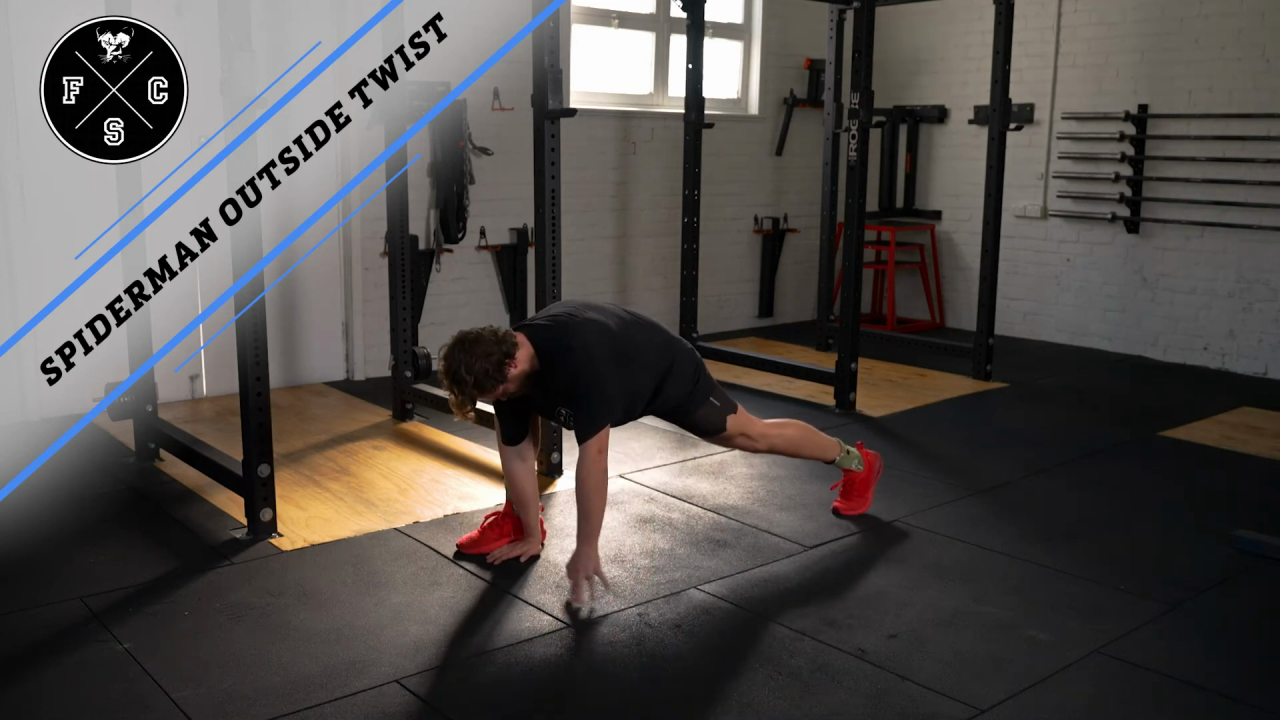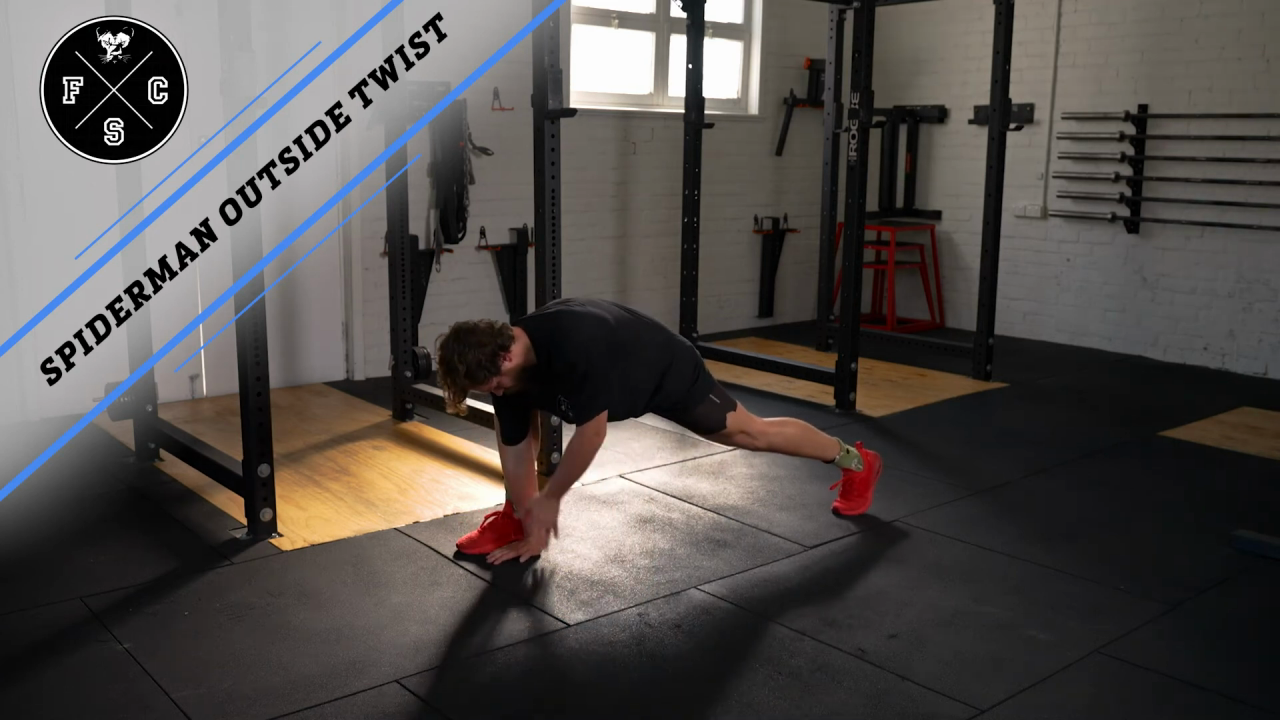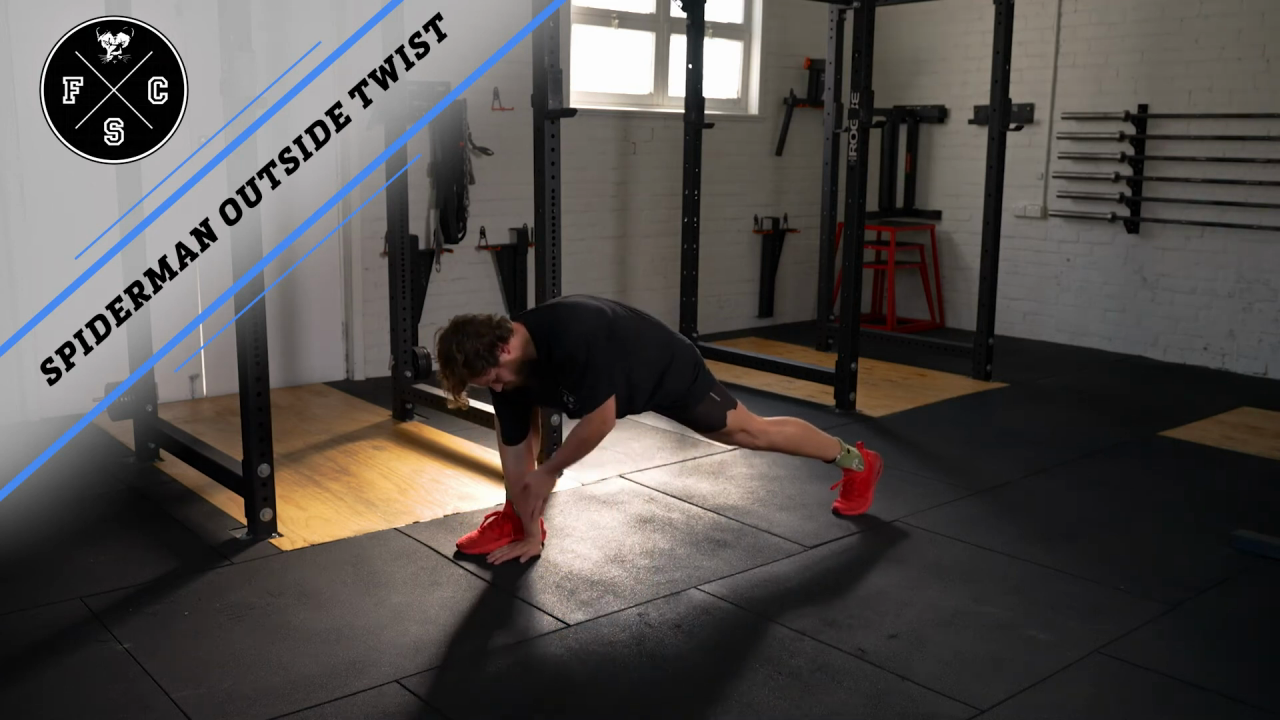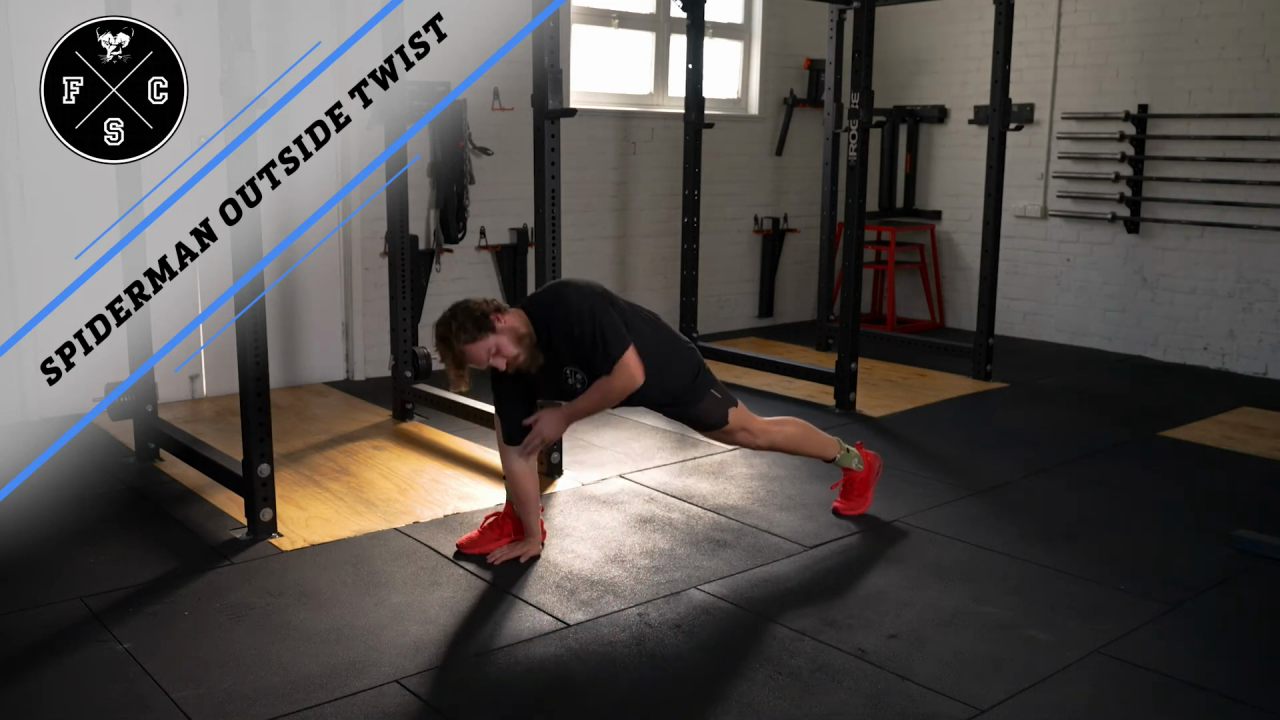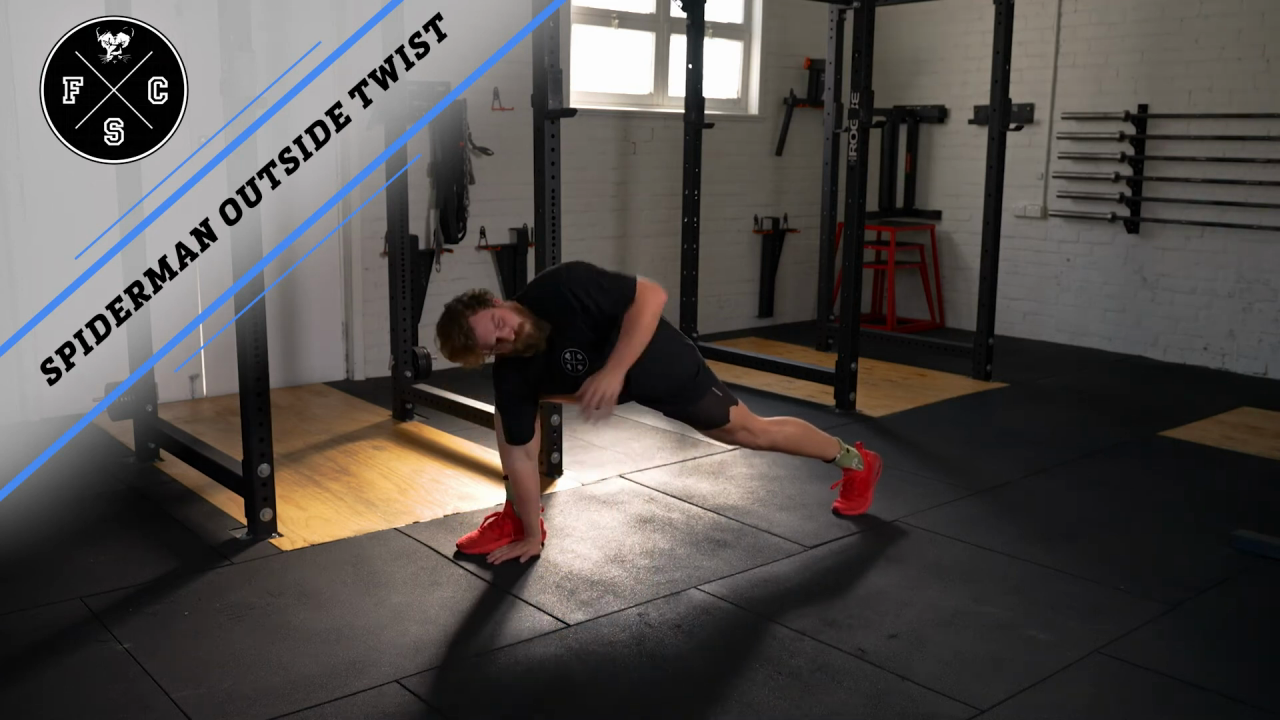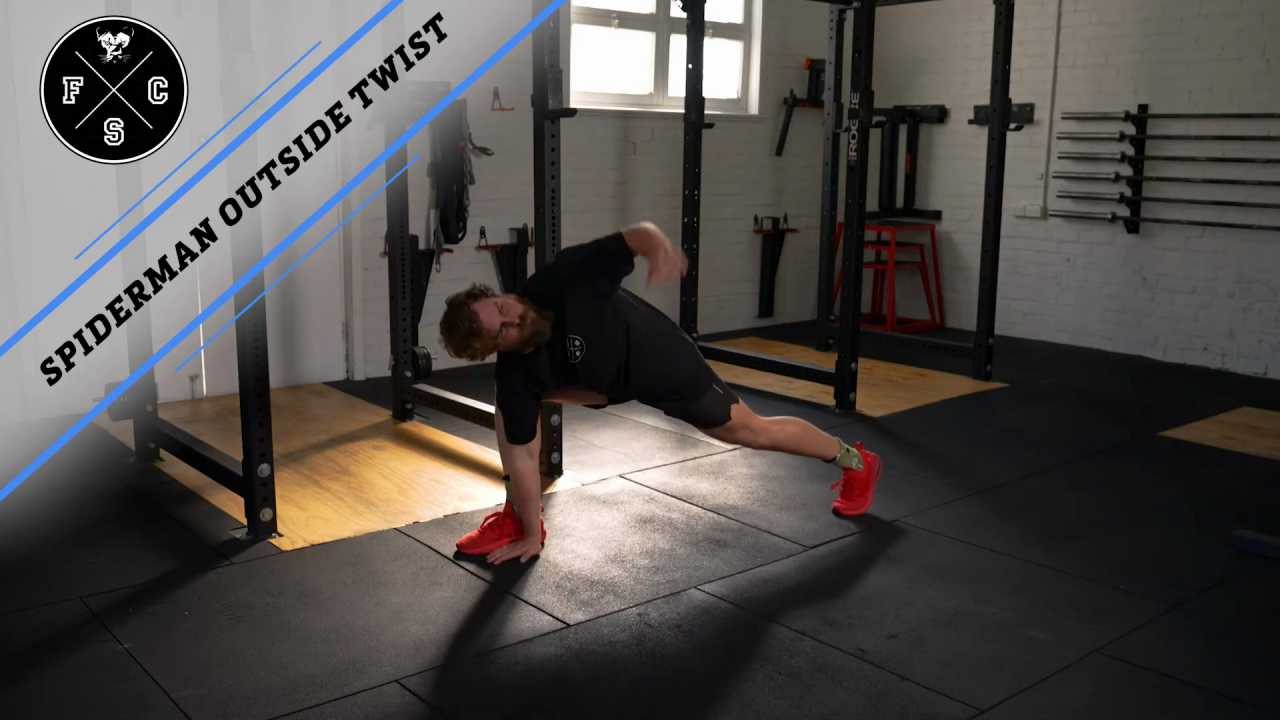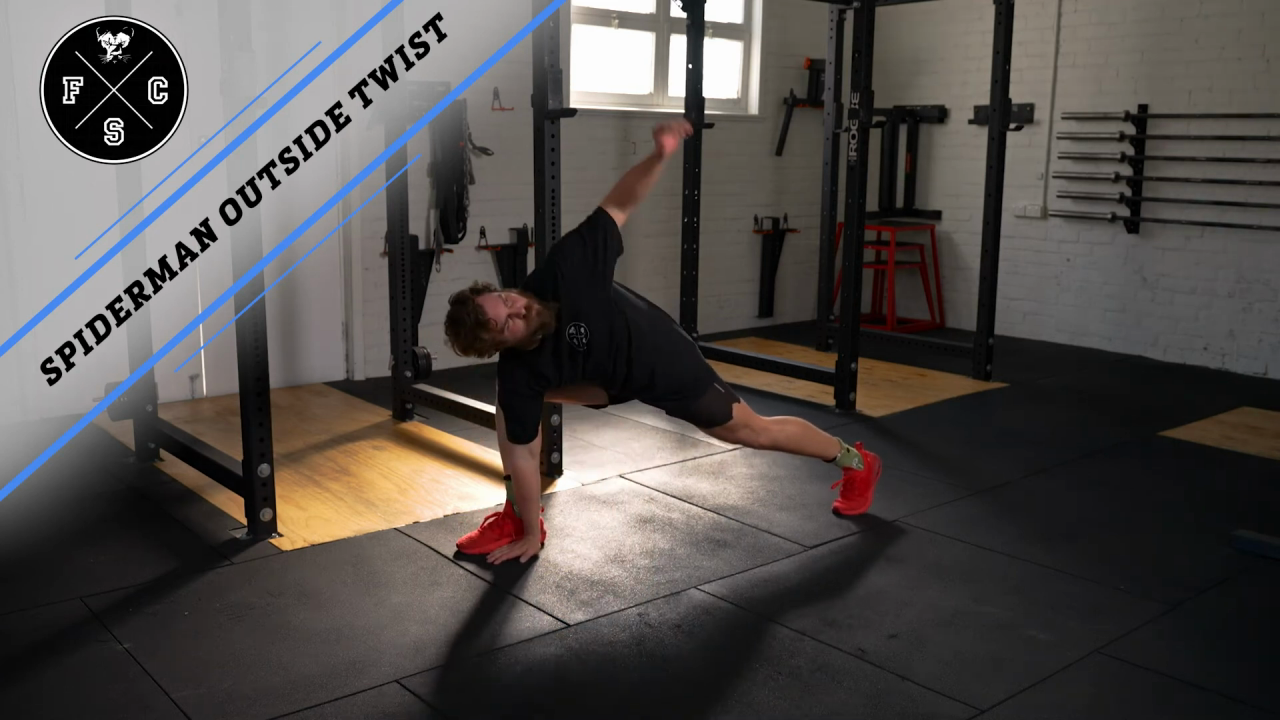
dt=0.2s
person 1, frame 1
left shoulder: (578, 355)
right shoulder: (505, 366)
left elbow: (592, 456)
right elbow: (516, 451)
left wrist: (586, 549)
right wrist: (531, 534)
left hip: (669, 374)
right hip: (622, 379)
left knee: (749, 433)
right knee: (519, 427)
left ankle: (855, 461)
right ankle: (515, 518)
person 1, frame 2
left shoulder: (575, 343)
right shoulder: (504, 367)
left elbow: (591, 435)
right elbow: (516, 450)
left wrist: (550, 500)
right wrist: (528, 533)
left hip: (671, 373)
right hip: (621, 377)
left knee: (750, 432)
right knee: (518, 422)
left ankle: (853, 460)
right ankle: (514, 514)
person 1, frame 3
left shoulder: (572, 330)
right shoulder: (505, 368)
left elbow: (600, 421)
right elbow: (517, 451)
left wrist: (547, 473)
right wrist: (529, 534)
left hip: (671, 372)
right hip: (619, 381)
left knee: (749, 431)
right knee: (517, 421)
left ankle: (854, 460)
right ankle: (516, 516)
person 1, frame 4
left shoulder: (569, 303)
right shoulder: (508, 374)
left elbow: (630, 372)
right elbow: (518, 454)
left wrist: (564, 415)
right wrist: (531, 536)
left hip: (667, 370)
left knee: (750, 431)
right knee: (515, 421)
left ankle: (854, 460)
right ankle: (517, 518)
person 1, frame 5
left shoulder: (562, 288)
right shoulder: (511, 374)
left elbow: (651, 295)
right elbow: (521, 456)
left wrist: (613, 370)
right wrist: (531, 535)
left hip: (666, 368)
right hip: (603, 385)
left knee: (749, 430)
right knee: (514, 422)
left ankle: (853, 459)
right ankle: (515, 518)
person 1, frame 6
left shoulder: (563, 280)
right shoulder: (511, 384)
left elbow: (637, 235)
right elbow: (521, 457)
left wrist: (659, 247)
right wrist: (531, 530)
left hip: (666, 363)
right hip: (606, 380)
left knee: (752, 430)
right knee: (516, 414)
left ankle: (852, 459)
right ankle: (515, 523)
person 1, frame 7
left shoulder: (563, 274)
right shoulder: (517, 378)
left elbow: (619, 206)
right elbow: (524, 459)
left wrist: (659, 153)
right wrist: (530, 537)
left hip: (669, 366)
right hip: (606, 381)
left knee: (752, 431)
right knee: (512, 409)
left ankle: (854, 461)
right ankle: (517, 519)
